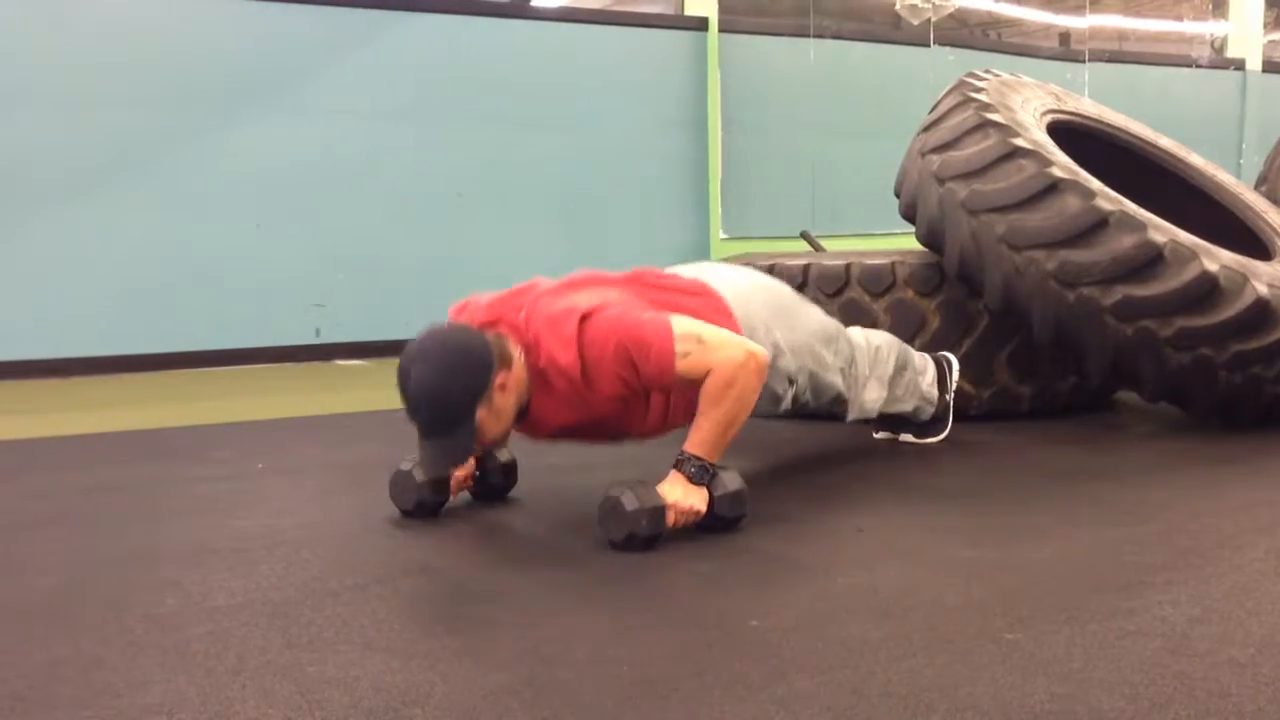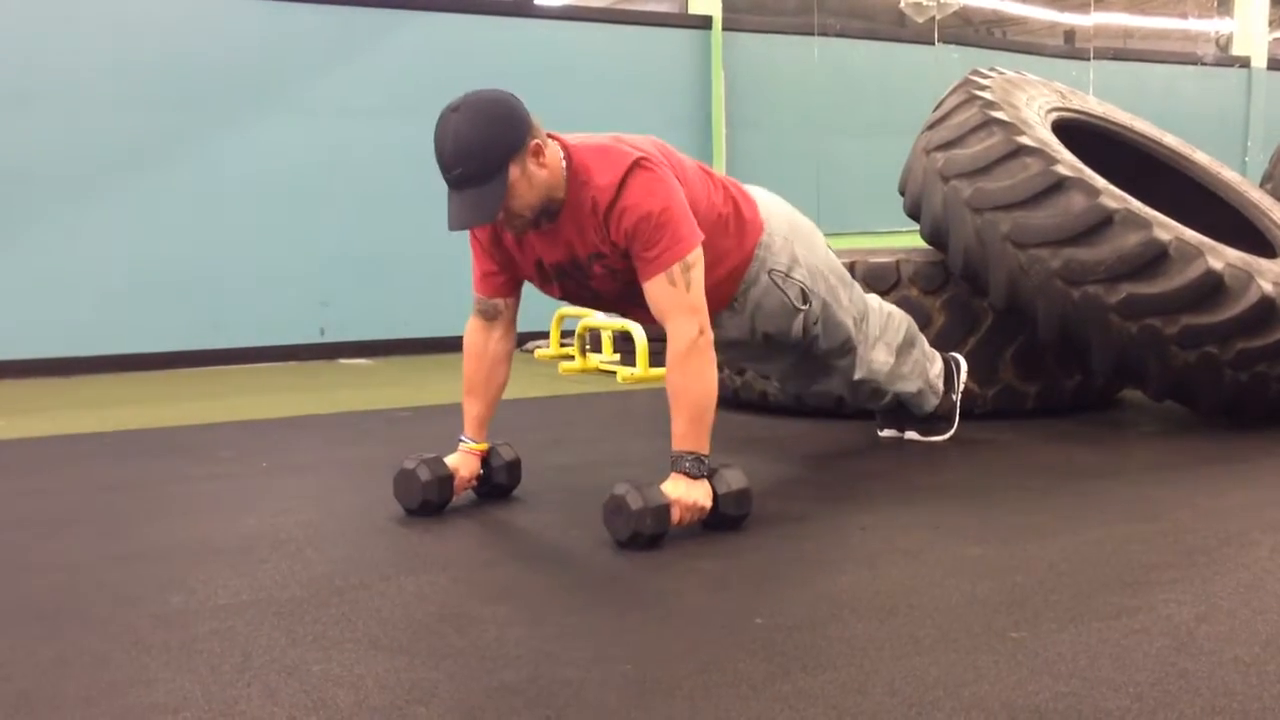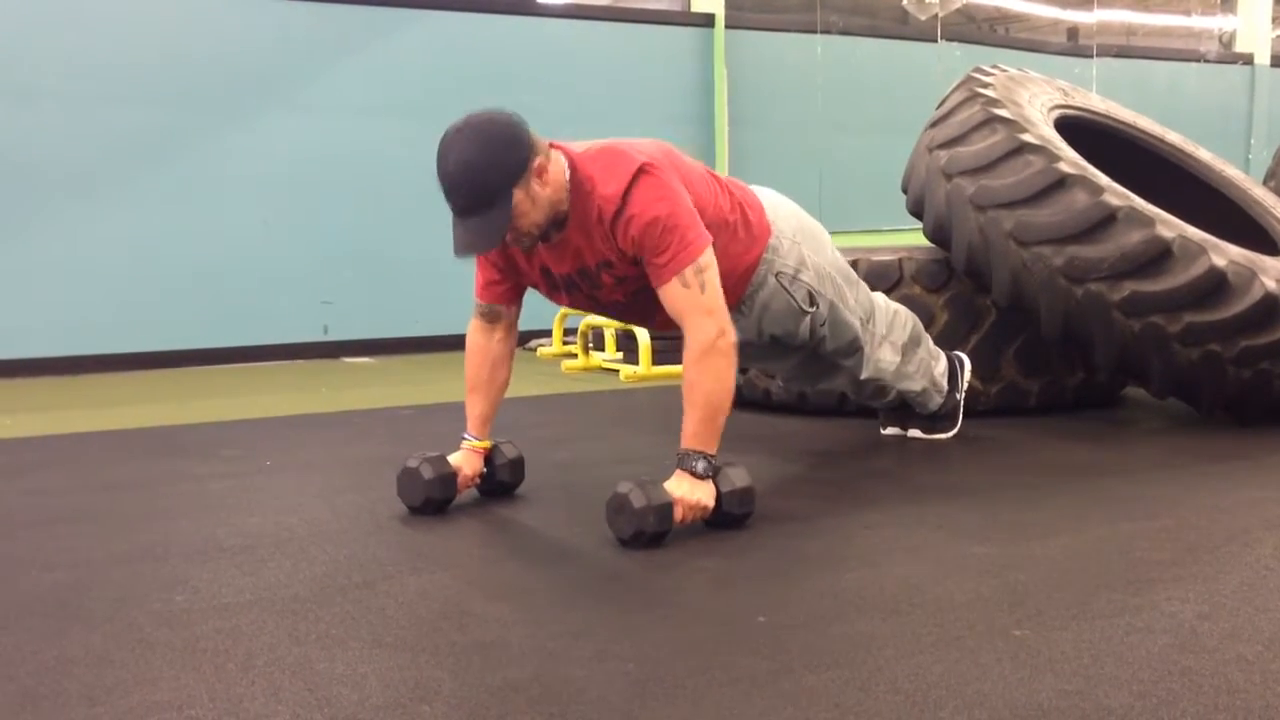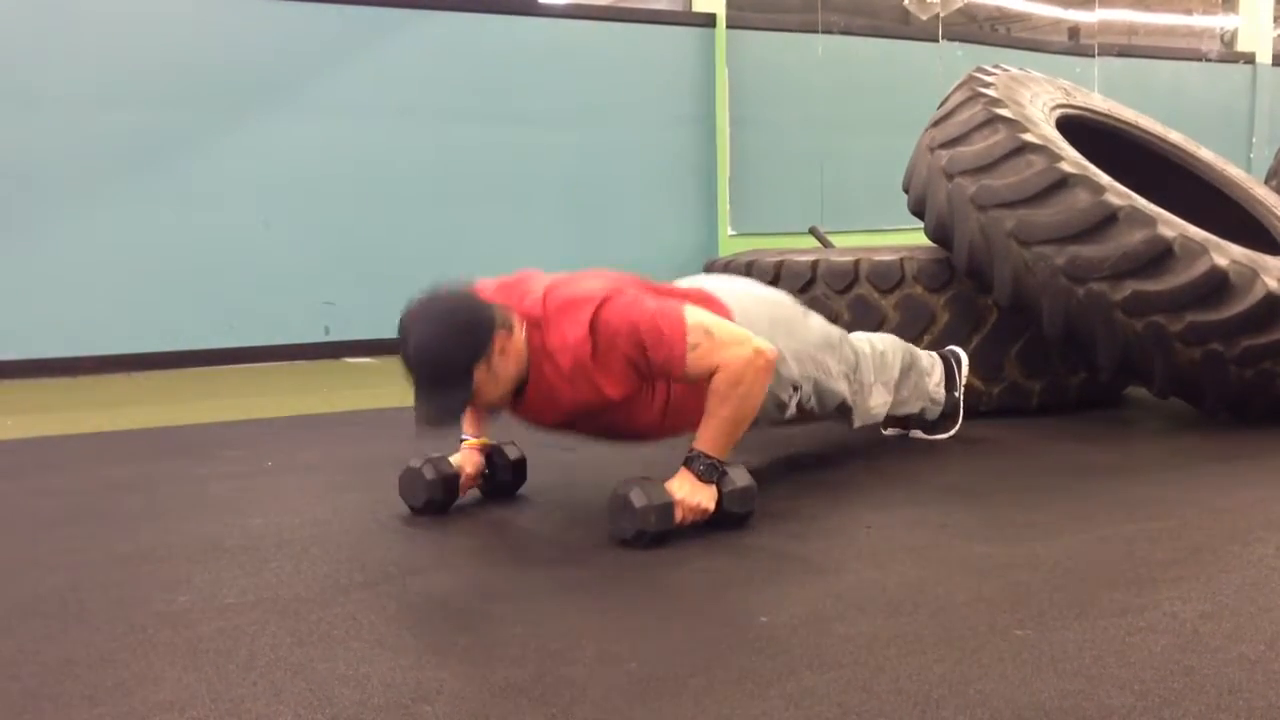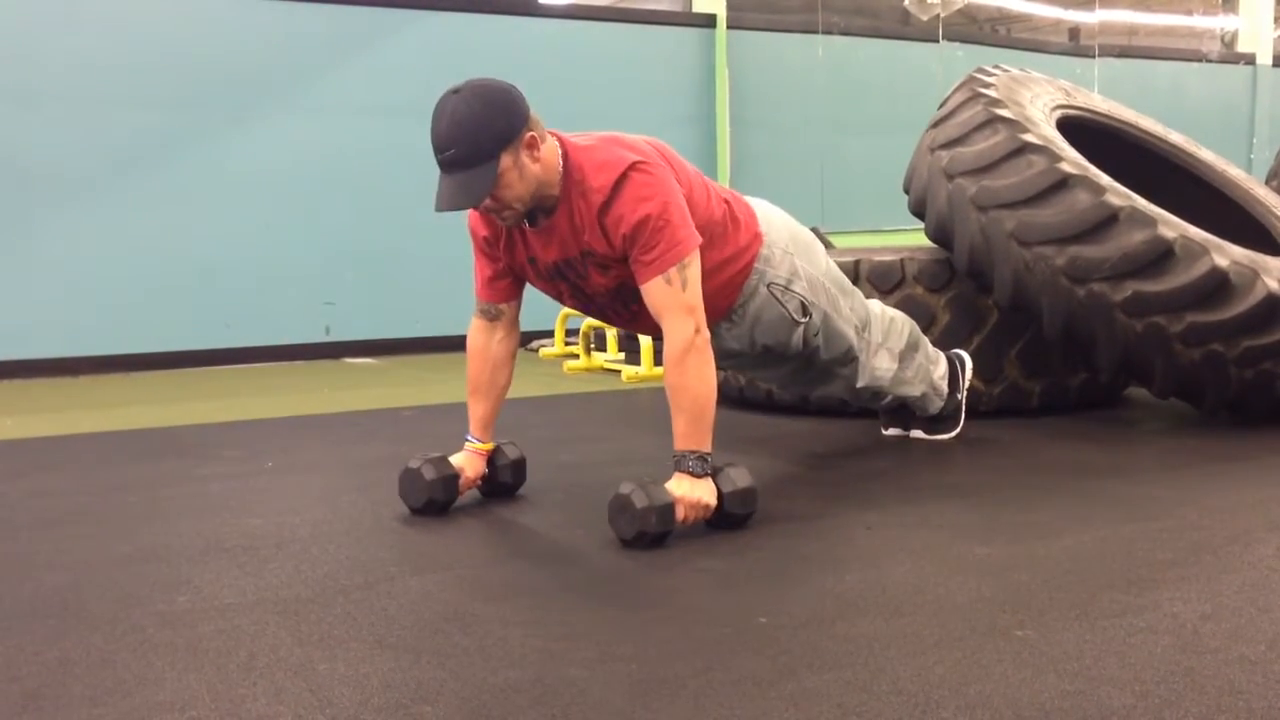
dt=1s
person 1, frame 1
left shoulder: (592, 351)
right shoulder: (469, 329)
left elbow: (746, 361)
left wrist: (692, 473)
right wrist: (465, 456)
left hip: (738, 327)
right hip: (675, 302)
left knee: (847, 371)
right knee: (832, 380)
left ankle: (927, 380)
right ankle: (905, 393)
person 1, frame 2
left shoulder: (630, 186)
right shoulder: (497, 215)
left elbow: (690, 334)
right elbow: (491, 323)
left wrist: (690, 469)
right wrist: (473, 445)
left hip: (758, 257)
right hip: (706, 298)
left knee: (859, 340)
right knee: (812, 369)
left ankle: (936, 382)
right ankle: (904, 397)
person 1, frame 3
left shoulder: (634, 197)
right shoulder: (504, 211)
left elbow: (712, 335)
right elbow: (493, 324)
left wrist: (694, 469)
right wrist: (475, 440)
left hip: (766, 257)
right hip: (707, 277)
left knee: (868, 339)
right knee: (826, 366)
left ankle: (938, 385)
right ankle: (905, 399)
person 1, frame 4
left shoulder: (597, 328)
right shoulder: (478, 327)
left elbow: (754, 358)
left wrist: (701, 470)
right wrist: (472, 443)
left hip: (741, 345)
right hip: (680, 332)
left knee: (854, 380)
left ankle: (936, 380)
right ankle: (913, 394)
person 1, frame 5
left shoulder: (626, 183)
right shoulder: (492, 217)
left elbow: (686, 332)
right elbow: (494, 325)
left wrist: (693, 468)
right wrist: (478, 445)
left hip: (758, 269)
left knee: (862, 350)
right knee: (824, 374)
left ankle: (941, 381)
right ankle: (908, 396)
